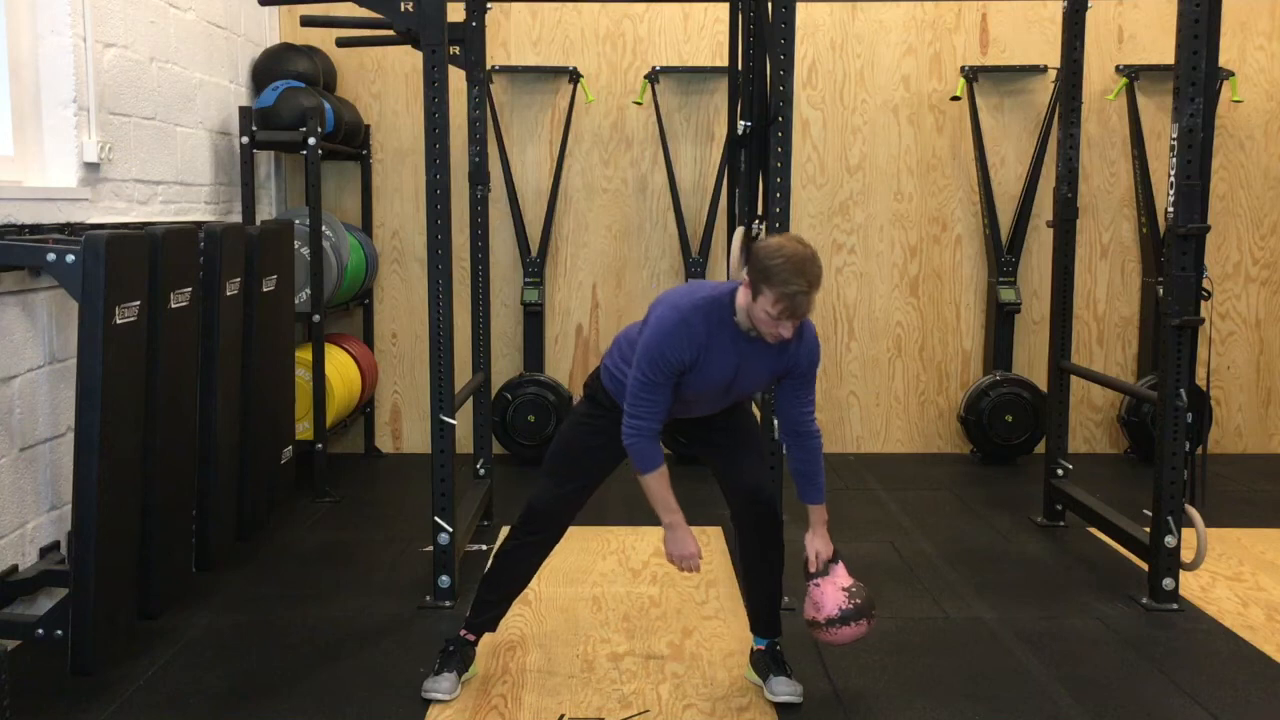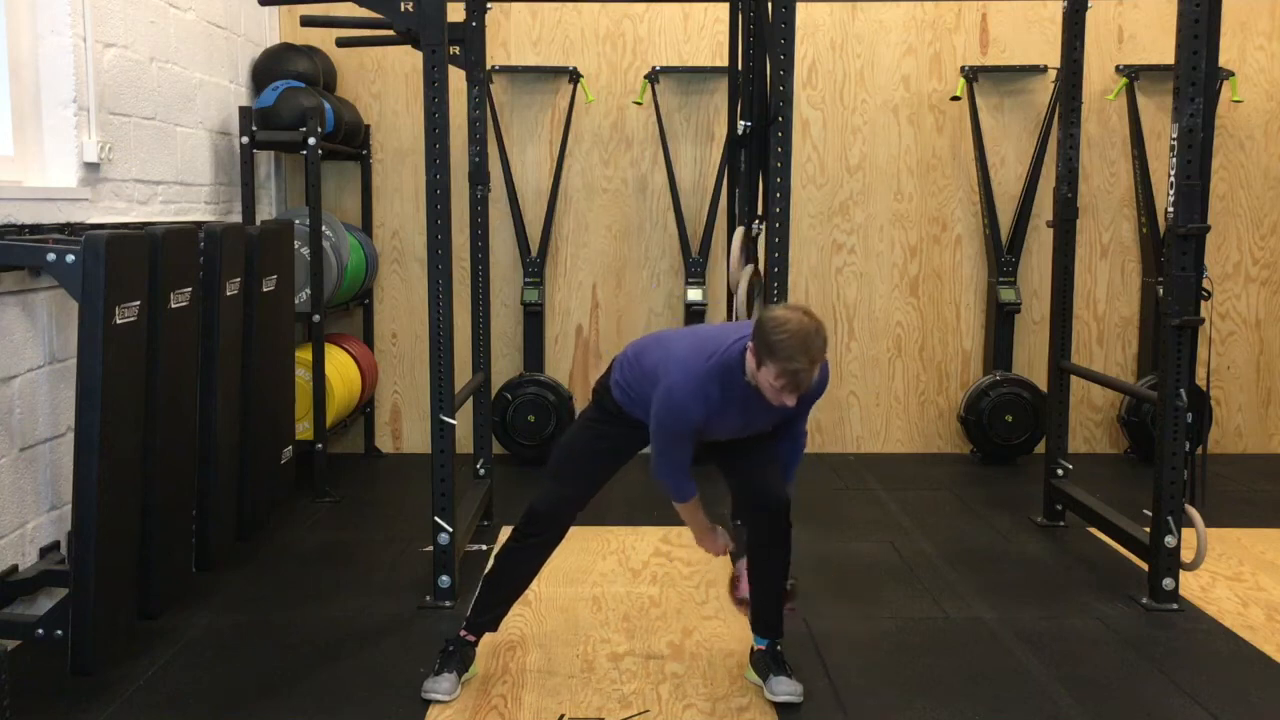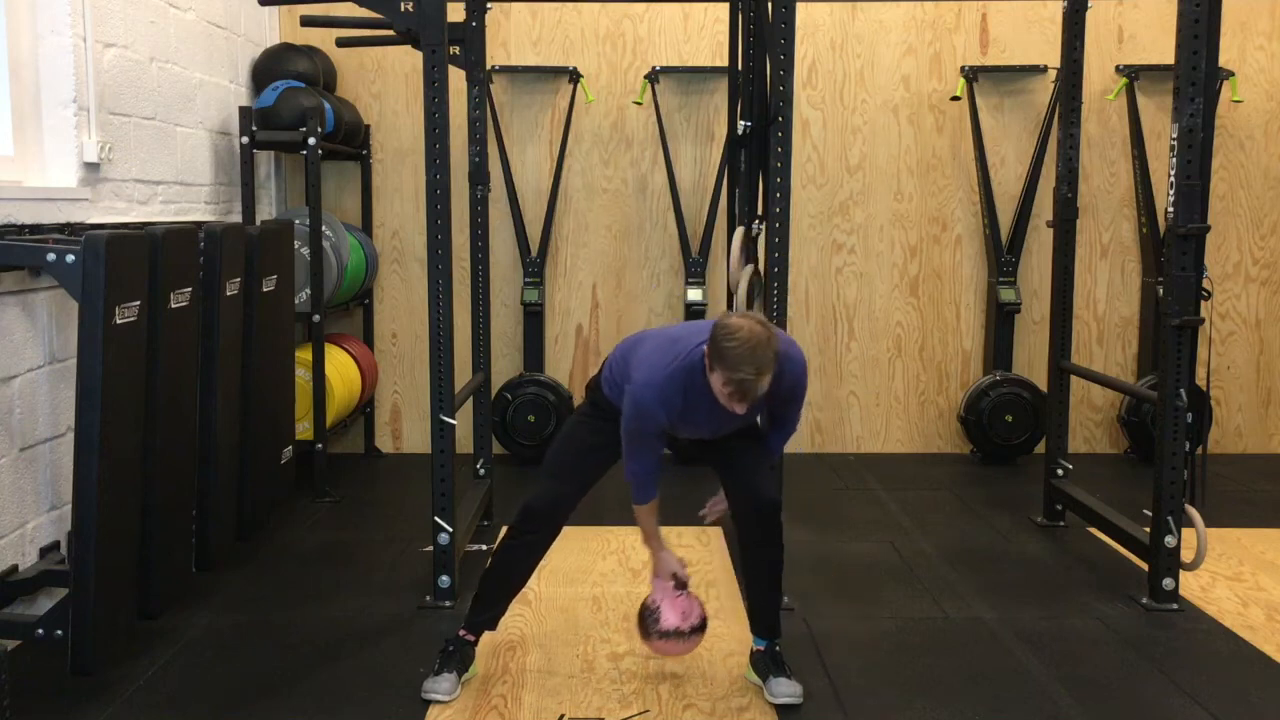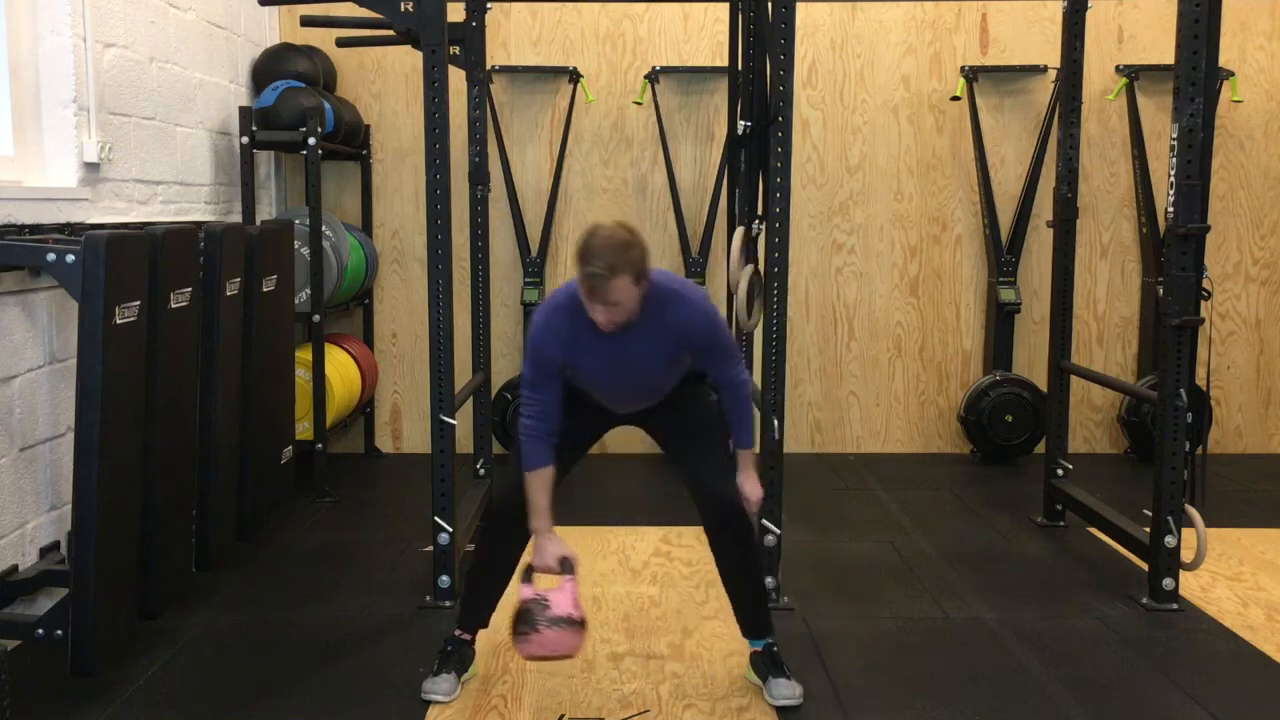
dt=0.4s
person 1, frame 1
left shoulder: (798, 339)
right shoulder: (680, 318)
left elbow: (800, 428)
right elbow: (639, 431)
left wrist: (817, 525)
right wrist: (674, 526)
left hip: (714, 410)
right hip: (620, 401)
left knee: (761, 503)
right knee: (547, 512)
left ankle: (765, 649)
right ankle: (465, 641)
person 1, frame 2
left shoulder: (806, 374)
right shoulder: (691, 380)
left elbow: (790, 436)
right elbow: (672, 472)
left wrist: (777, 501)
right wrist: (704, 531)
right hip: (630, 404)
left knee: (769, 506)
right knee: (550, 511)
left ankle: (766, 649)
right ankle: (466, 641)
person 1, frame 3
left shoulder: (788, 365)
right shoulder: (657, 382)
left elbow: (781, 425)
right elbow: (641, 474)
left wrist: (738, 484)
right wrist: (658, 551)
right hip: (620, 400)
left knee: (761, 507)
right knee: (544, 509)
left ankle: (766, 650)
right ankle: (464, 642)
person 1, frame 4
left shoulder: (689, 307)
right shoulder: (553, 320)
left elbow: (734, 382)
right elbow: (536, 427)
left wrist: (745, 467)
right wrist: (543, 532)
left hip: (674, 398)
right hip: (581, 402)
left knee: (724, 504)
right knee: (512, 505)
left ankle: (763, 649)
right ankle: (462, 642)
